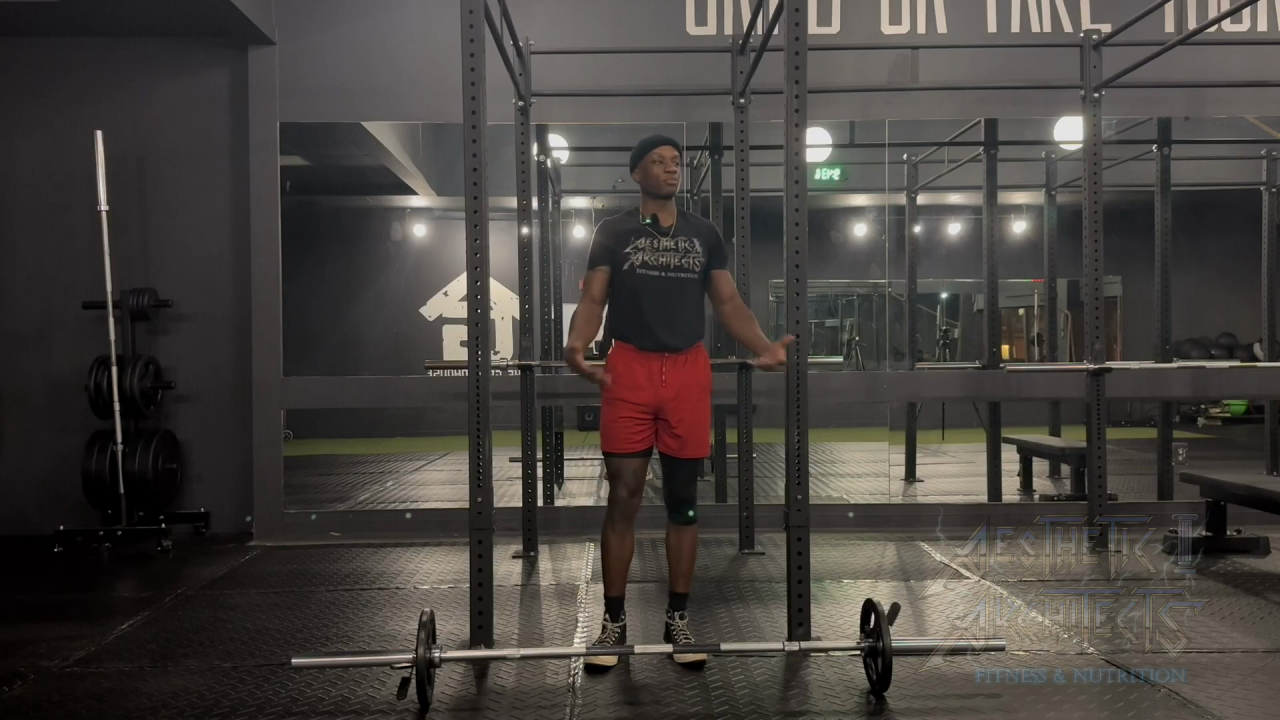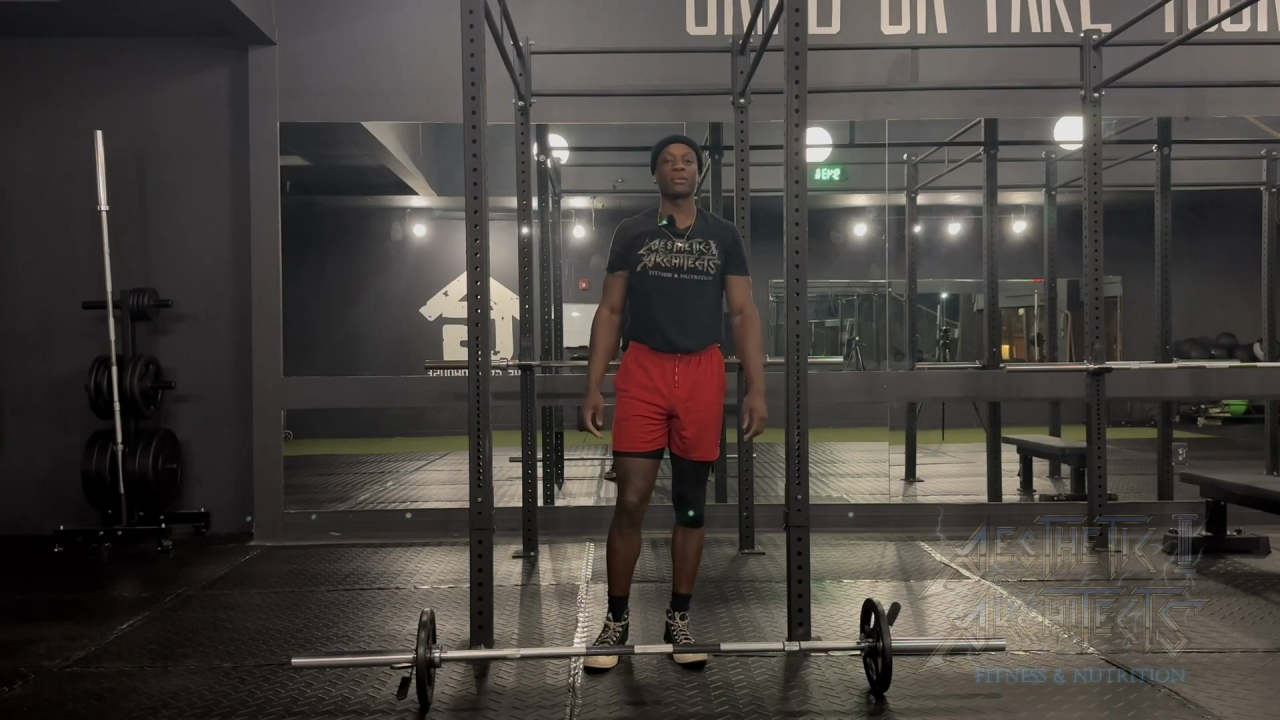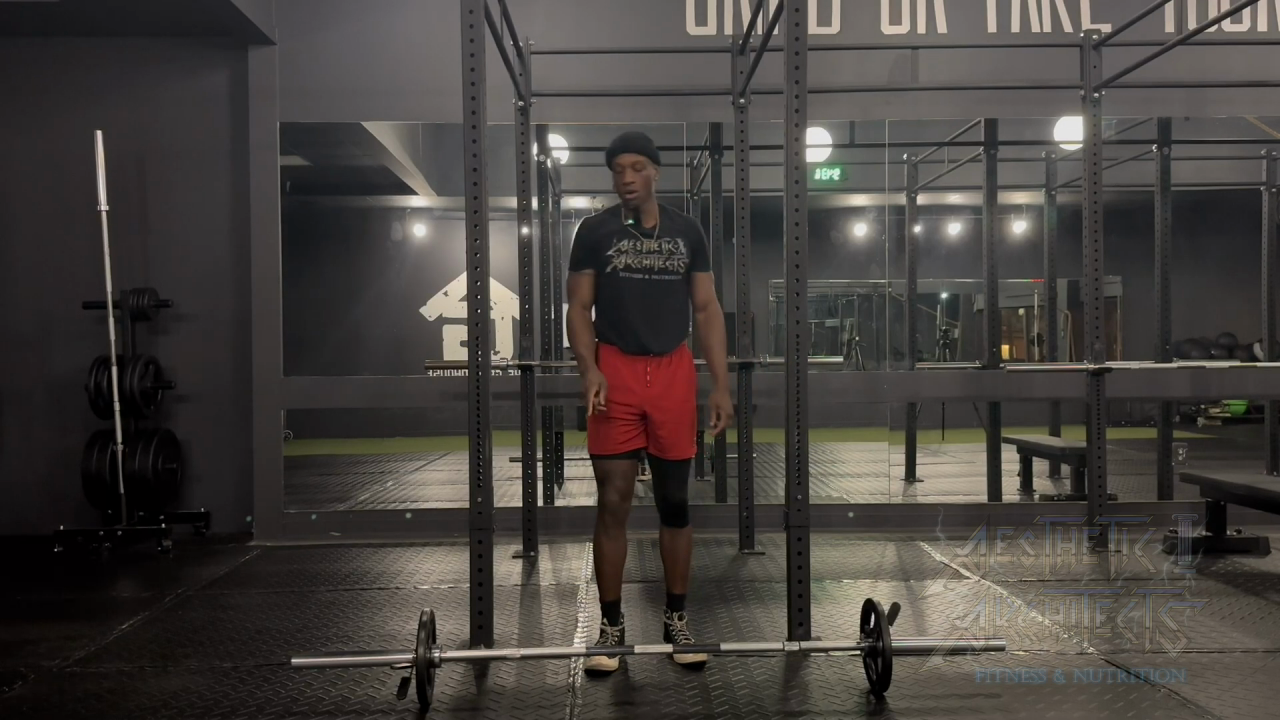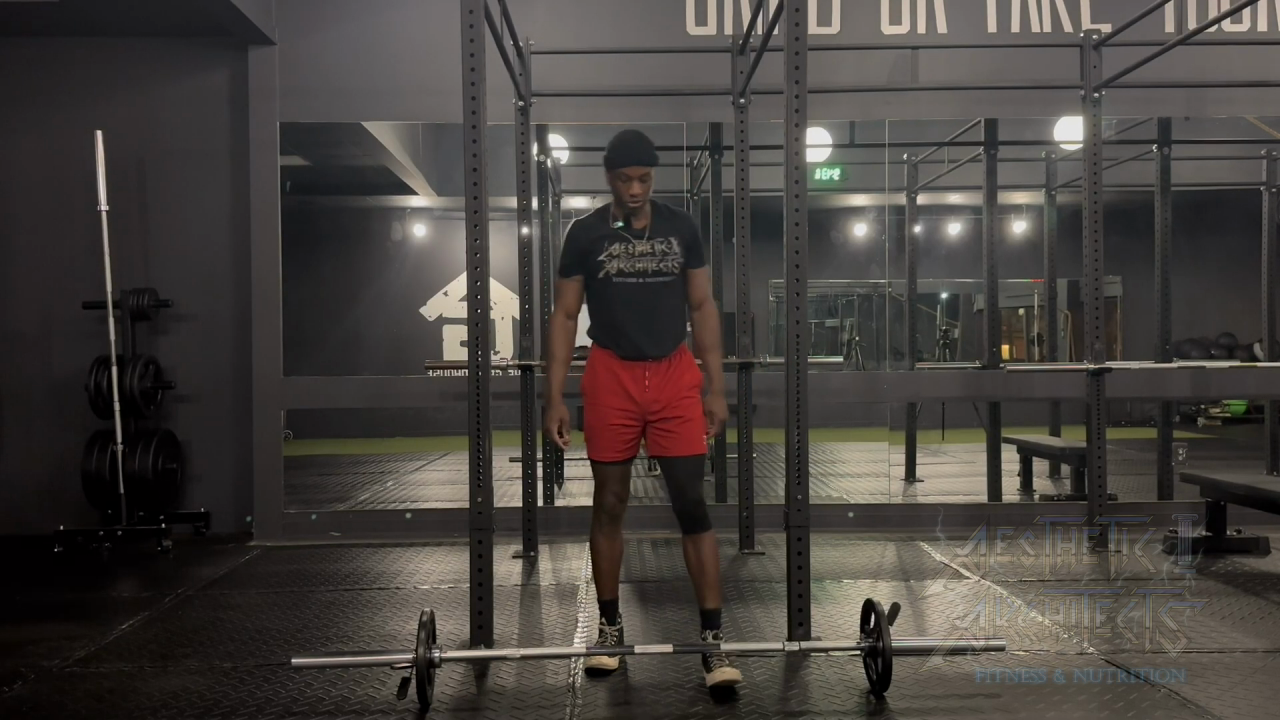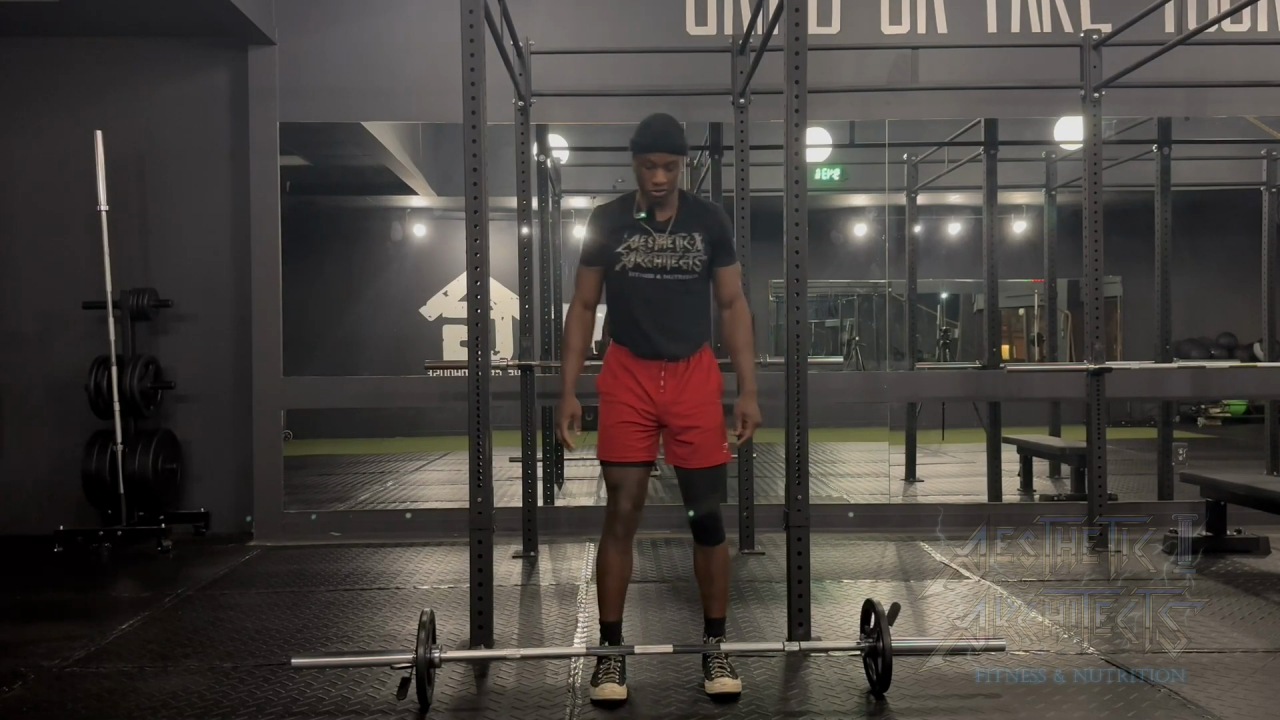
dt=1s
person 1, frame 1
left shoulder: (705, 234)
right shoulder: (614, 232)
left elbow: (728, 302)
right elbow: (592, 301)
left wrist: (764, 343)
right wrist: (575, 346)
left hip: (689, 371)
right hip: (629, 370)
left knee: (683, 501)
right knee: (623, 499)
left ankle: (678, 619)
right ankle: (614, 621)
person 1, frame 2
left shoulder: (723, 235)
right shoulder: (631, 233)
left elbow: (744, 313)
right elbow: (610, 311)
left wrist: (757, 389)
right wrist: (593, 385)
left hip: (702, 375)
right hip: (642, 373)
left knee: (691, 504)
right knee: (630, 502)
left ankle: (678, 619)
right ankle: (616, 620)
person 1, frame 3
left shoulder: (687, 231)
right shoulder: (594, 231)
left elbow: (707, 308)
right elbow: (579, 308)
left wrist: (721, 383)
right wrist: (590, 368)
left hip: (673, 374)
right hip: (616, 372)
left knee: (674, 502)
right knee: (613, 504)
left ankle: (676, 619)
right ankle: (611, 625)
person 1, frame 4
left shoulder: (682, 227)
right shoulder: (585, 233)
left elbow: (703, 308)
right elbow: (564, 315)
left wrist: (716, 387)
right wrist: (555, 397)
left hip: (675, 376)
right hip: (612, 378)
left knee: (692, 507)
right knee: (609, 506)
left ankle: (712, 637)
right ankle: (610, 625)
person 1, frame 5
left shoulder: (710, 220)
right shoulder: (607, 221)
left elbow: (734, 305)
right elbow: (583, 307)
left wrist: (748, 391)
right wrist: (568, 390)
left hip: (695, 377)
right hip: (627, 379)
left knee: (707, 516)
right knee: (622, 514)
left ankle: (715, 644)
right ankle: (611, 649)
